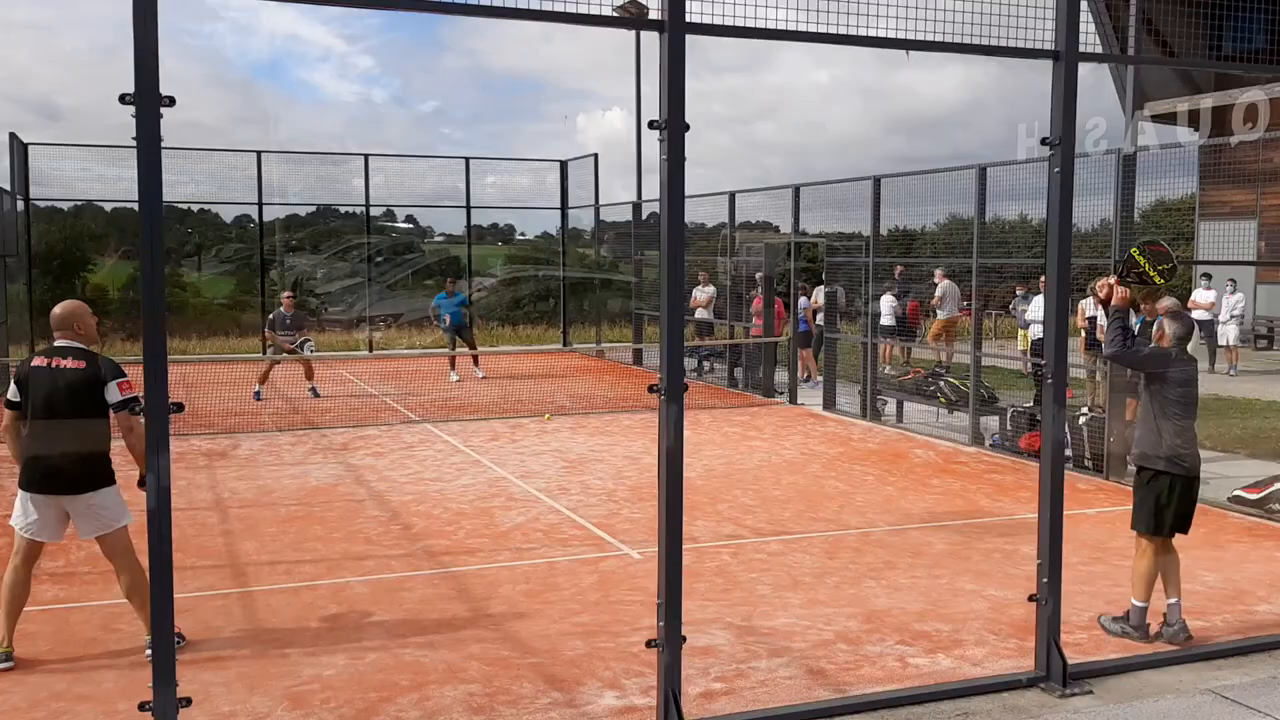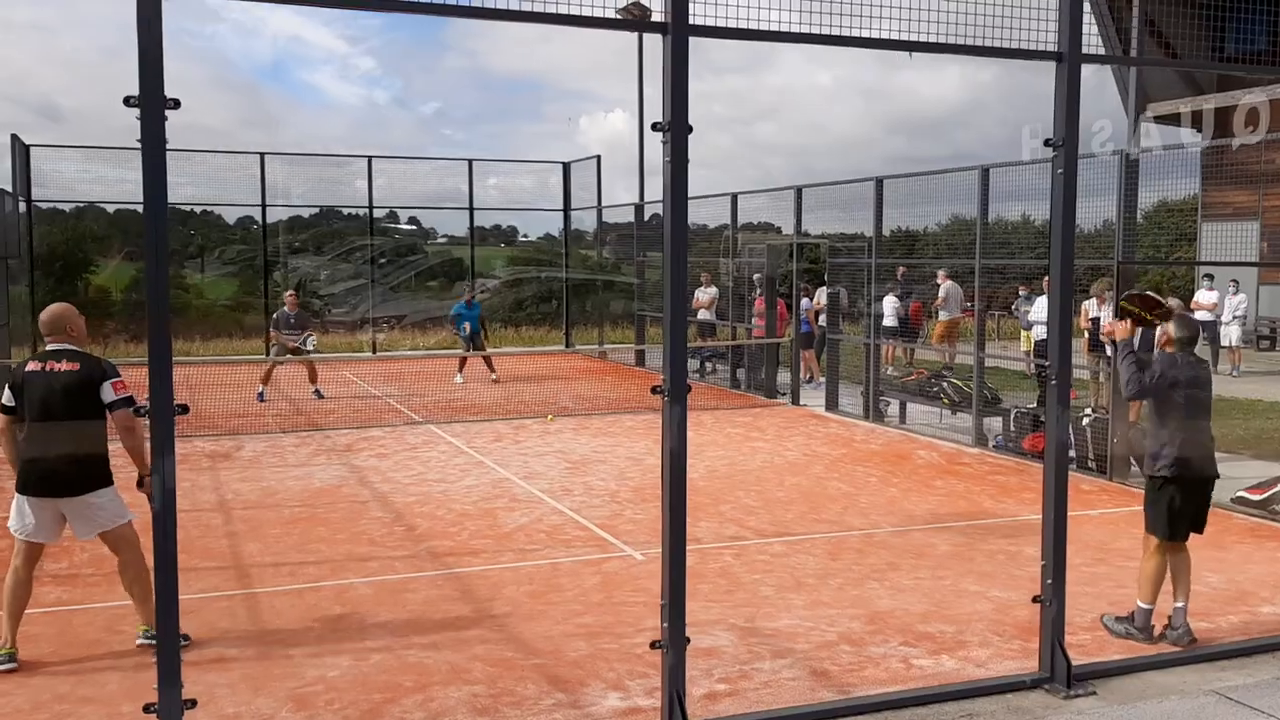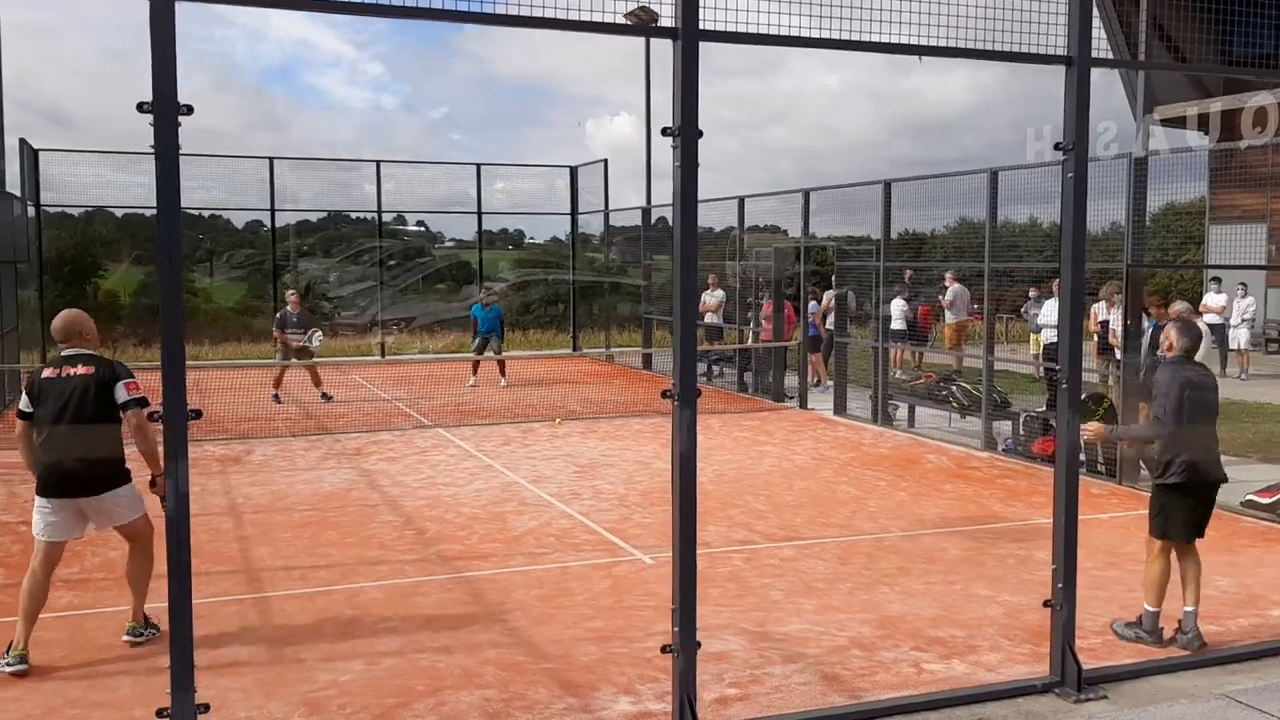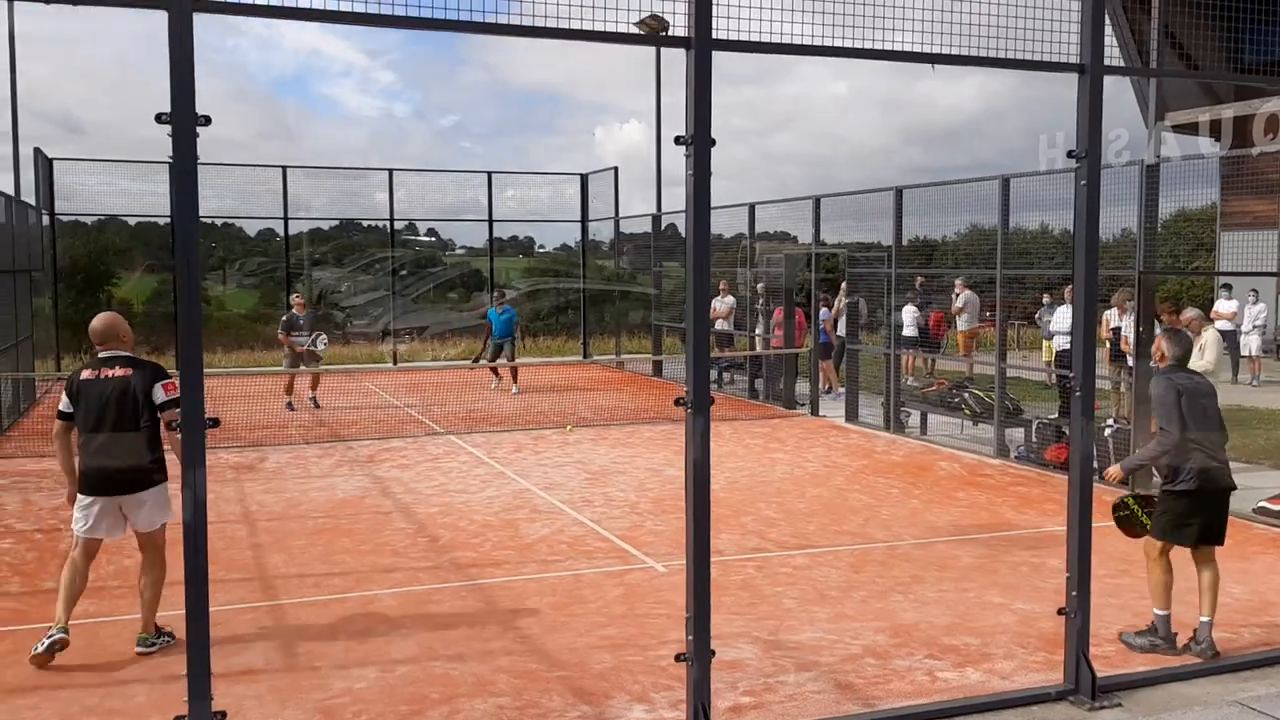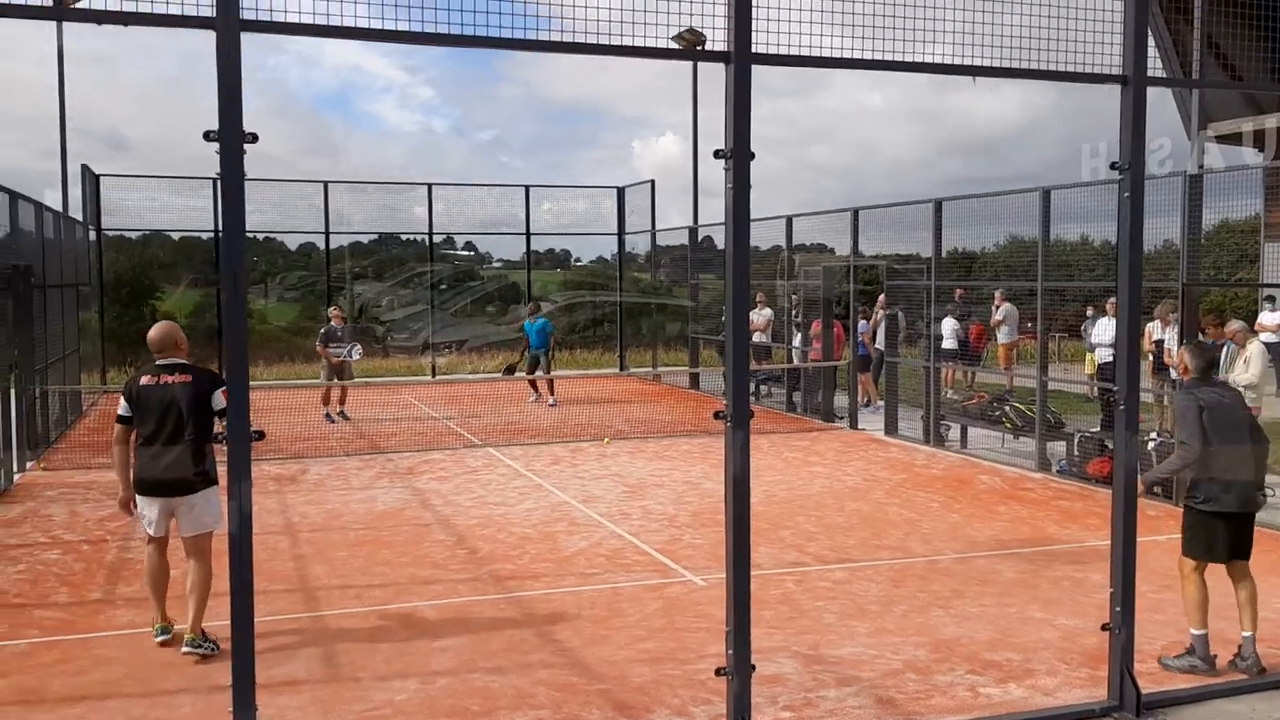
dt=0.2s
person 1, frame 1
right shoulder: (104, 369)
right elbow: (129, 427)
right wrist: (149, 472)
left hip: (37, 480)
right hip: (91, 480)
right knee: (123, 556)
right ankle: (154, 635)
person 1, frame 2
right shoulder: (99, 370)
right elbow: (127, 426)
right wrist: (145, 473)
left hip: (34, 484)
right hip: (88, 482)
right knee: (128, 549)
right ankle: (149, 628)
person 1, frame 3
left shoulder: (38, 379)
right shoulder: (113, 372)
right elbow: (140, 426)
left wrist: (41, 478)
right wrist: (158, 473)
left hip: (55, 485)
right hip: (107, 479)
left knee: (41, 564)
right knee: (141, 539)
right ankle: (137, 623)
person 1, frame 4
left shoulder: (77, 378)
right shoulder: (152, 373)
left elbow: (61, 435)
right elbow: (173, 427)
left wrist: (71, 483)
left hip: (94, 481)
right hip: (144, 478)
left knee: (80, 556)
right knee: (153, 552)
left ankle: (58, 629)
right ankle: (147, 632)
person 1, frame 5
left shoulder: (135, 384)
right shoulder: (208, 380)
left elbow: (120, 440)
left wrist: (125, 486)
left hip: (149, 484)
right hip: (196, 482)
left knee: (155, 547)
right knee: (198, 556)
left ankle: (161, 623)
right ankle: (194, 634)
person 2, frame 1
left shoulder: (1163, 359)
right shoulder: (1184, 362)
left elbow: (1114, 351)
right elbow: (1130, 347)
left wrist: (1118, 308)
right wrist: (1114, 306)
left hip: (1160, 466)
right hip: (1184, 466)
left knee: (1147, 543)
right knee: (1163, 542)
left ankle: (1135, 621)
right ankle: (1174, 621)
person 2, frame 2
left shoulder: (1169, 362)
right shoulder: (1198, 367)
left elbow: (1133, 389)
right elbow: (1151, 381)
left wrist: (1124, 343)
right wrist: (1127, 344)
left hip: (1172, 467)
right hip: (1200, 467)
left knee: (1155, 545)
right knee: (1176, 544)
left ankle: (1140, 623)
right ankle: (1179, 625)
person 2, frame 3
left shoulder: (1169, 372)
right shoulder: (1205, 376)
left elbow: (1162, 425)
left wrist: (1109, 432)
right wrist: (1130, 433)
left hip: (1179, 473)
right hip: (1207, 471)
left knee: (1158, 548)
right knee: (1186, 547)
left ankle: (1148, 626)
right ankle: (1189, 629)
person 2, frame 4
left shoulder: (1163, 382)
right shoulder: (1201, 382)
left elbow: (1169, 436)
left wrist: (1127, 466)
left hip: (1186, 480)
right hip: (1217, 479)
left knee: (1156, 550)
right knee: (1205, 557)
left ankle: (1161, 633)
right ankle: (1204, 638)
person 2, frame 5
left shoulder: (1188, 396)
right shoulder: (1231, 394)
left elbow: (1191, 450)
right elbow: (1260, 442)
left wrist: (1149, 478)
right wrist: (1256, 485)
left hip: (1210, 494)
right hip: (1243, 494)
left knee: (1191, 568)
right knee: (1240, 572)
left ankle: (1200, 653)
right ankle: (1248, 655)
